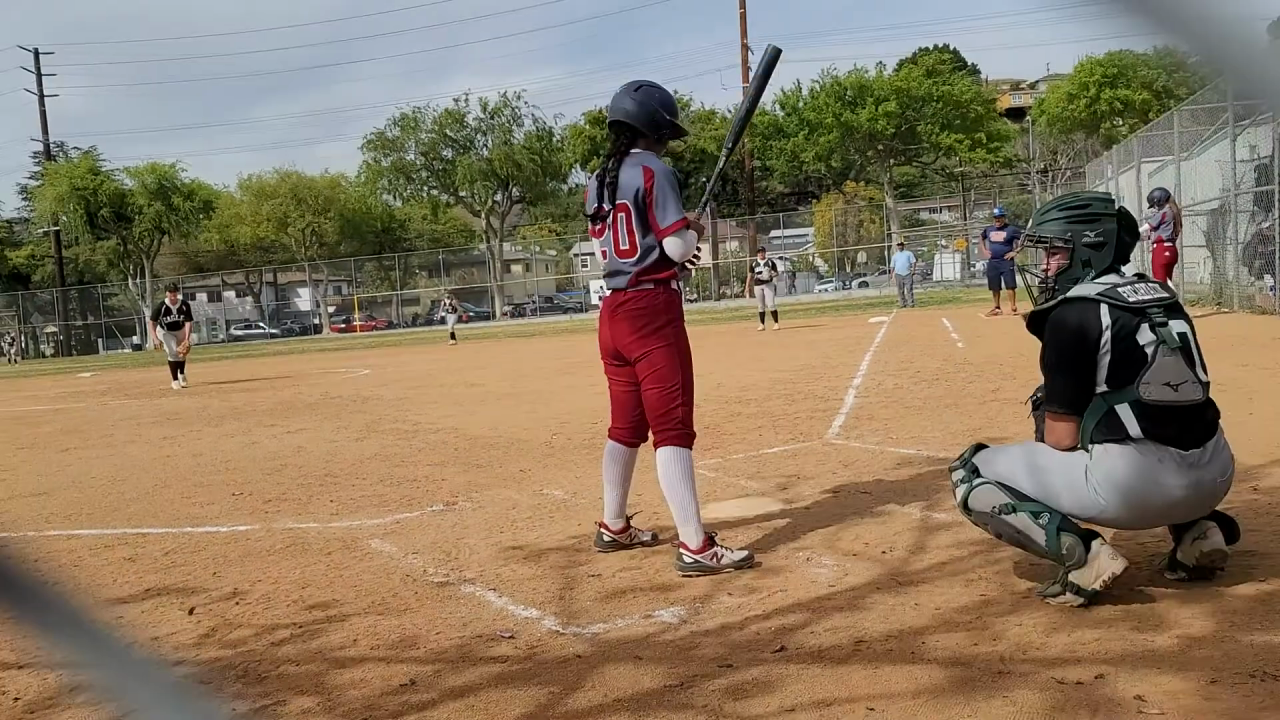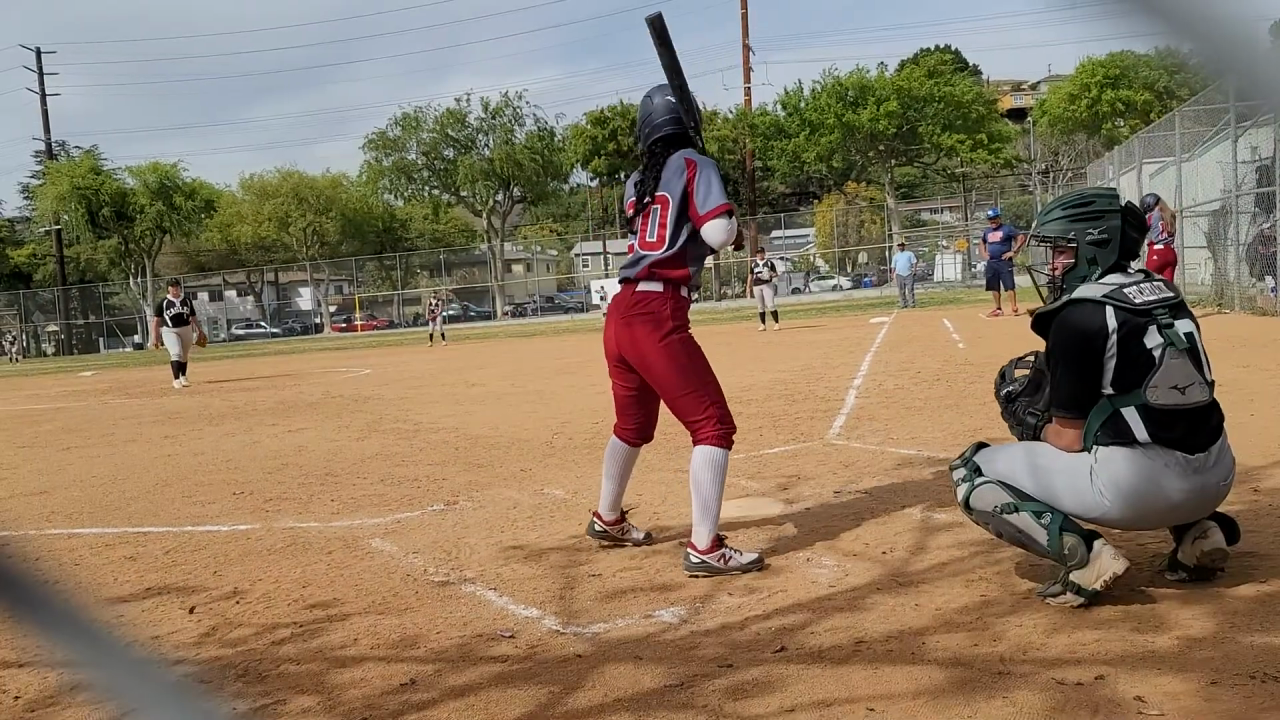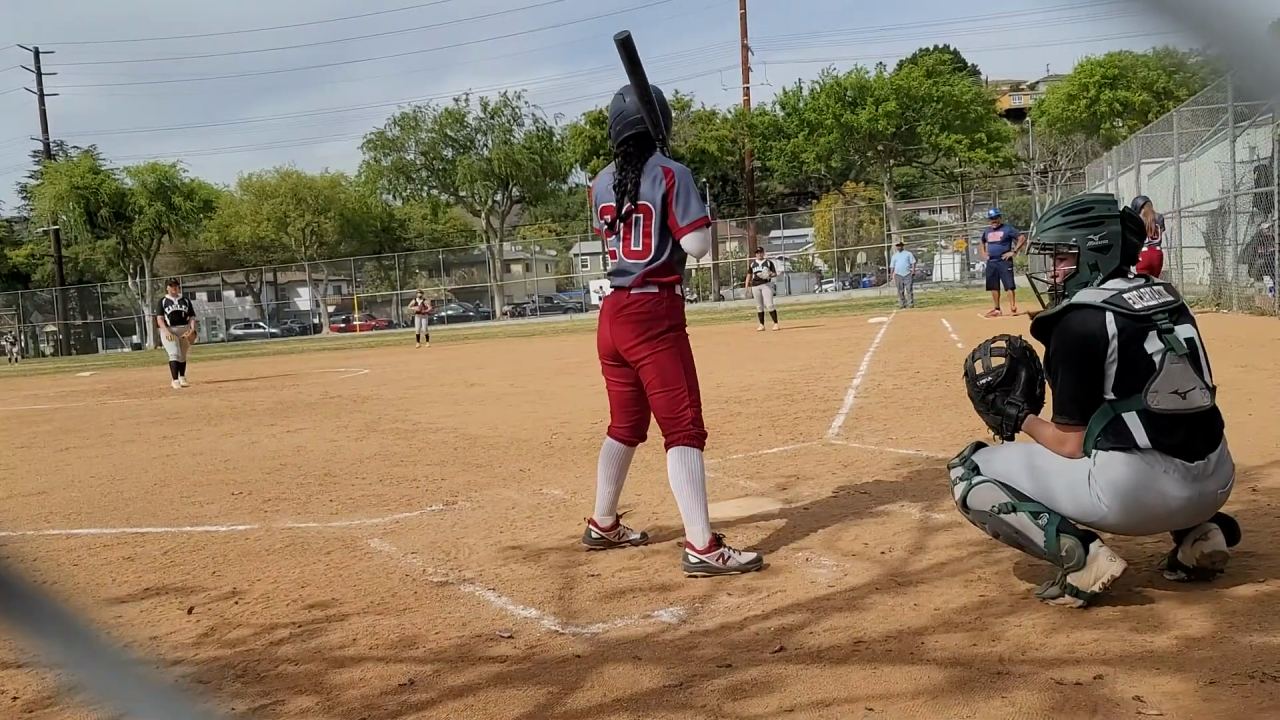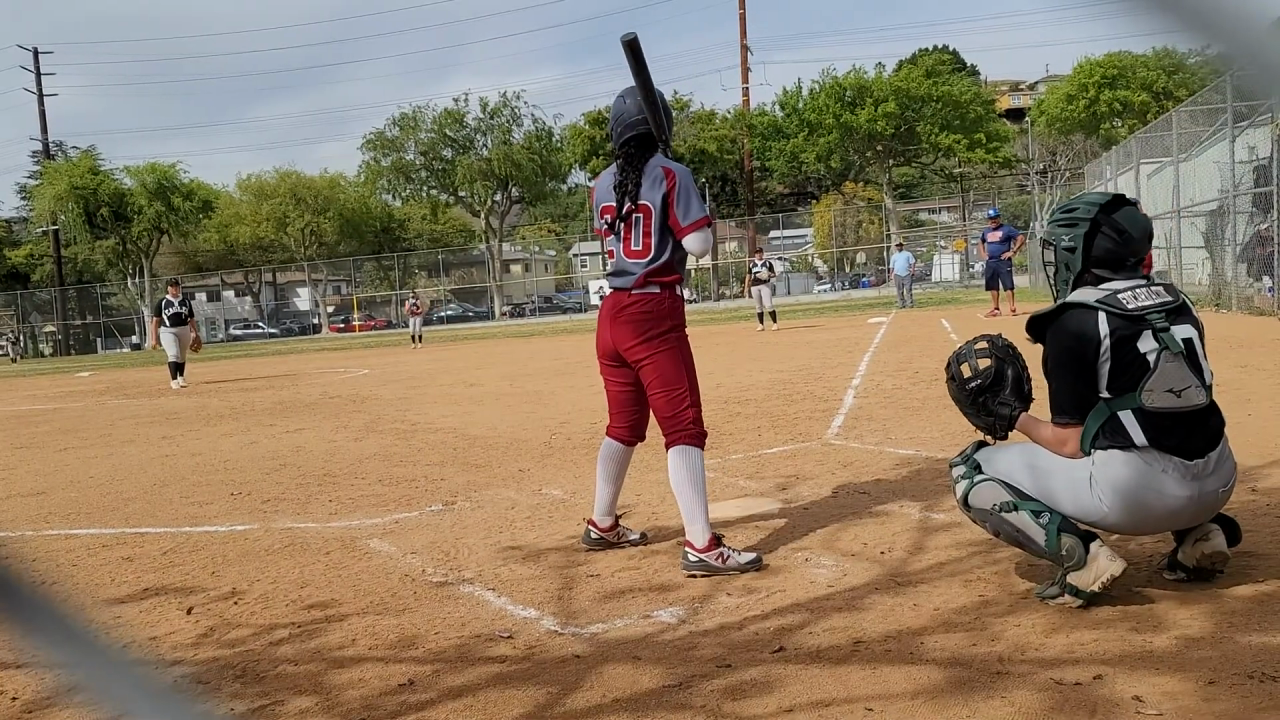
dt=0.7s
person 1, frame 1
left shoulder: (598, 181)
right shoulder: (655, 171)
right elbow: (679, 248)
right wrist: (694, 230)
left hip: (615, 313)
right hip: (653, 310)
left knee: (626, 426)
right knee: (673, 427)
left ankle: (613, 526)
right ankle: (695, 547)
person 1, frame 2
left shoulder: (638, 180)
right shoulder: (695, 166)
right elbow: (719, 235)
left wrist: (697, 226)
right wrist: (732, 222)
left hip: (621, 313)
right hip: (658, 317)
left knee: (632, 426)
right knee: (713, 425)
left ankle: (607, 518)
right ankle: (704, 548)
person 1, frame 3
left shoulder: (601, 183)
right shoulder: (671, 175)
right elbow: (697, 246)
right wrist: (699, 218)
left hip: (613, 314)
right hip: (655, 315)
left knee: (625, 425)
right knee: (683, 430)
left ankle: (603, 525)
right ankle: (701, 547)
person 1, frame 4
left shoulder: (603, 184)
right shoulder: (671, 175)
right elbow: (698, 245)
right wrist: (694, 218)
left hip: (613, 314)
right hip: (655, 314)
left knee: (624, 426)
right knee: (684, 429)
left ankle: (602, 525)
right ankle: (701, 546)
person 2, frame 1
left shoulder: (1071, 313)
right shoulder: (1159, 295)
left elbow: (1062, 434)
left wrist: (1044, 424)
left hip: (1132, 484)
left knee: (971, 473)
left ankle: (1081, 554)
right ankle: (1198, 529)
person 2, frame 2
left shoulder: (1078, 316)
right shoulder: (1165, 295)
left elbow: (1071, 439)
left wrist: (1034, 425)
left hip: (1137, 485)
left knee: (973, 471)
left ankle: (1081, 553)
right ankle: (1197, 528)
person 2, frame 3
left shoulder: (1079, 321)
right shoulder: (1167, 300)
left elbow: (1072, 445)
left wrist: (1020, 418)
left hip: (1136, 491)
left knee: (970, 471)
left ankle: (1079, 555)
right ankle: (1198, 531)
person 2, frame 4
left shoulder: (1074, 321)
right shoulder: (1174, 301)
left elbow: (1071, 444)
left wrist: (1015, 418)
left hip: (1137, 492)
left knee: (972, 470)
left ankle: (1079, 556)
right ankle: (1199, 532)
